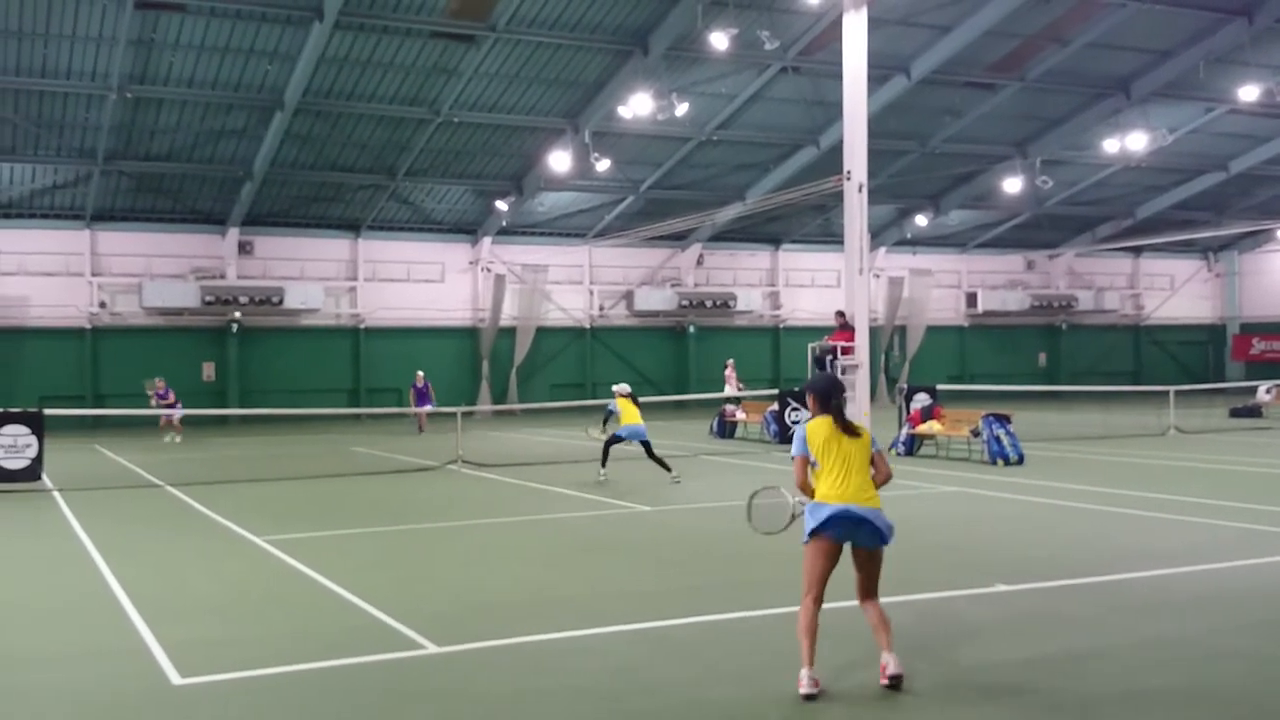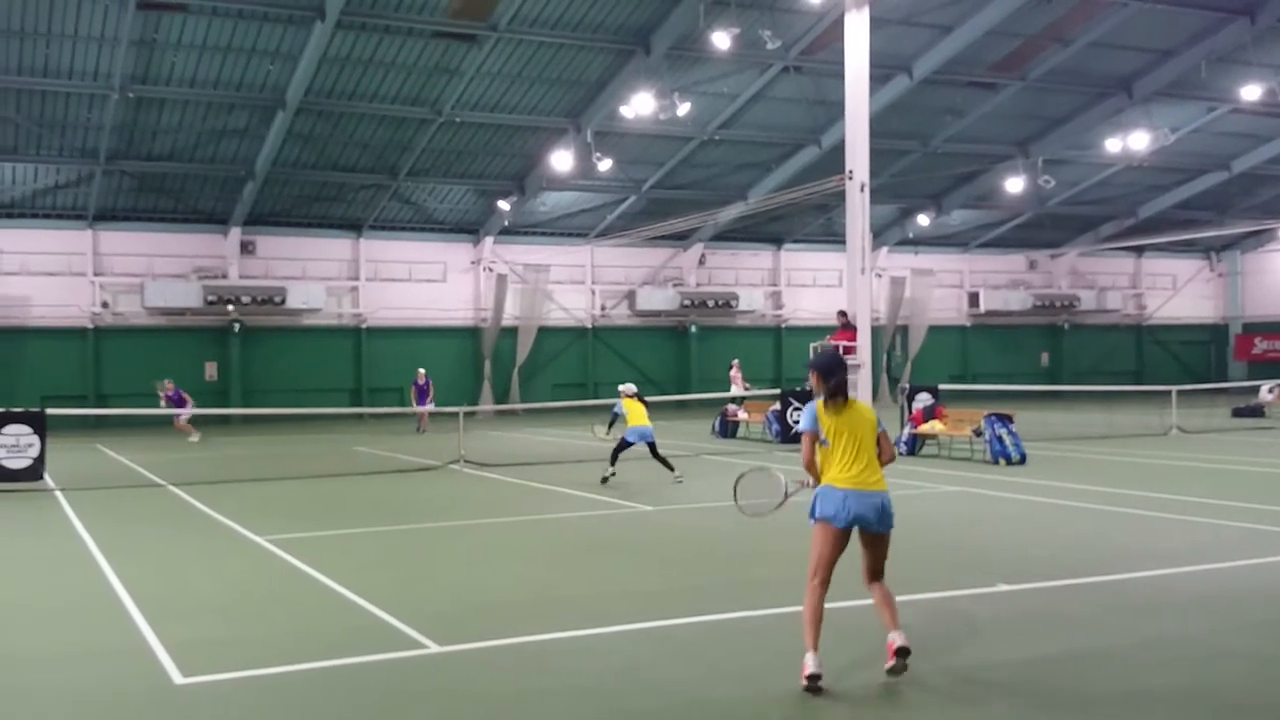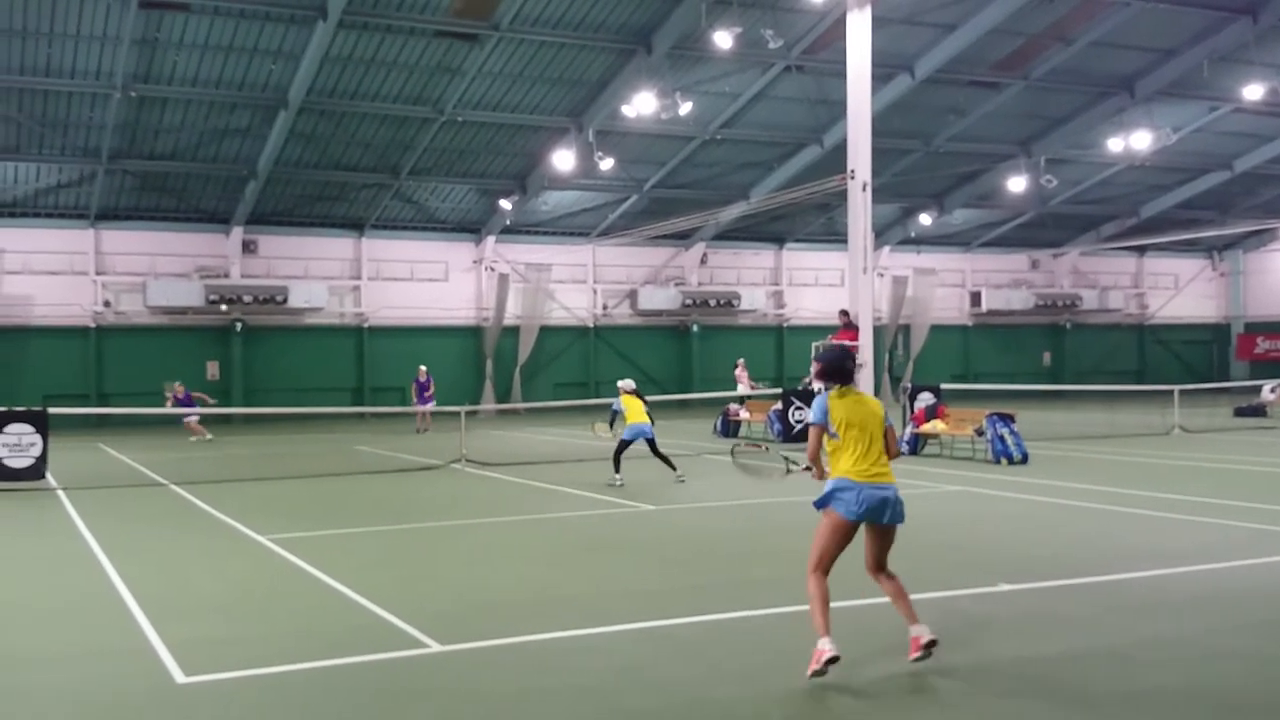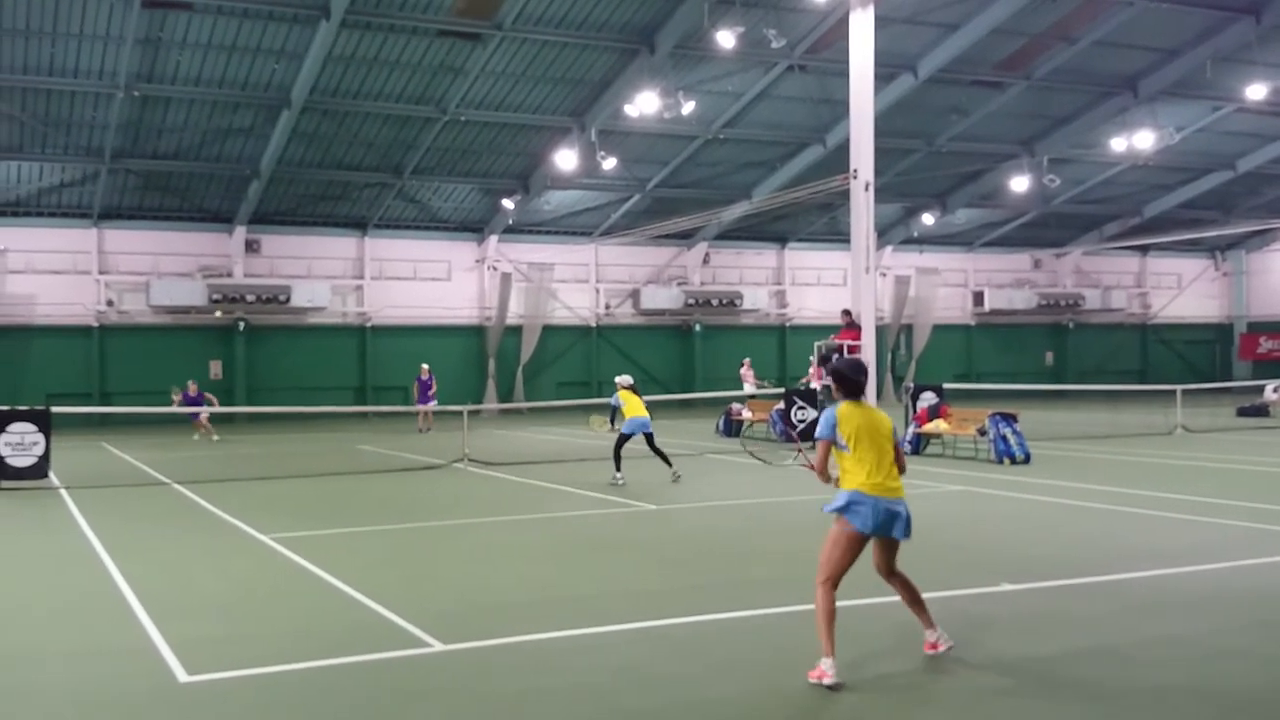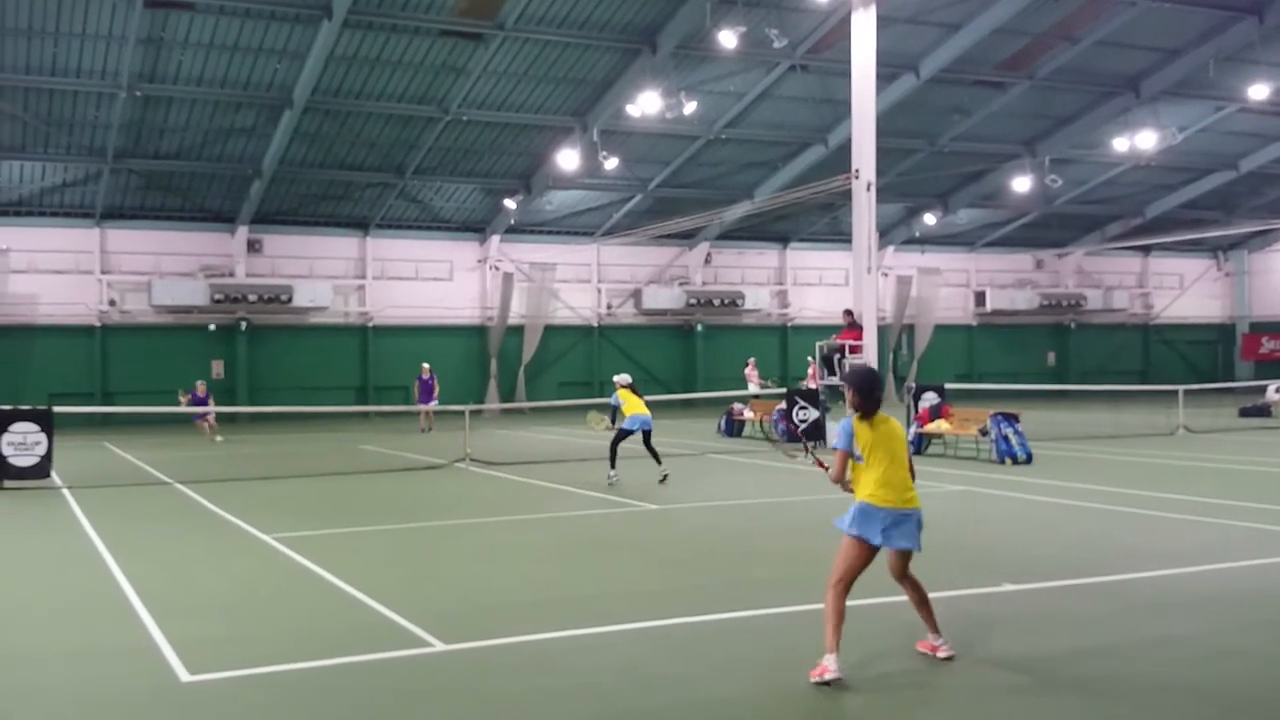
dt=0.1s
person 1, frame 1
left shoulder: (806, 430)
right shoulder: (863, 433)
left elbow: (801, 483)
right elbow: (884, 474)
left hip: (828, 514)
right hip: (869, 516)
left knee: (811, 599)
right knee: (868, 598)
left ankle: (807, 674)
right ankle: (890, 660)
person 1, frame 2
left shoulder: (814, 409)
right shoulder: (867, 411)
left elbow: (808, 459)
right elbow: (886, 455)
left wrist: (819, 480)
left hip: (837, 500)
right hip: (876, 499)
left knee: (818, 583)
right knee: (875, 578)
left ankle: (812, 659)
right ankle: (896, 636)
person 1, frame 3
left shoulder: (824, 402)
right shoulder: (876, 404)
left elbow: (813, 451)
right elbow: (893, 450)
left wrist: (818, 470)
left hip: (849, 491)
right hip: (884, 491)
left knee: (816, 571)
right knee: (878, 569)
left ankle: (825, 644)
right ankle: (919, 631)
person 1, frame 4
left shoulder: (833, 415)
right shoulder: (883, 418)
left elbow: (820, 465)
right elbow: (900, 465)
left wrist: (825, 475)
left hip: (859, 505)
right hip: (893, 504)
left knee: (825, 583)
right knee: (887, 571)
left ankle: (827, 663)
right ankle: (935, 634)
person 1, frame 5
left shoulder: (848, 426)
right shoulder: (896, 426)
left elbow: (837, 474)
right elbow: (907, 474)
left wrist: (846, 483)
left hip: (873, 513)
right hip: (908, 513)
left knee: (837, 586)
right knee: (901, 574)
left ankle: (830, 660)
right ankle: (937, 640)
